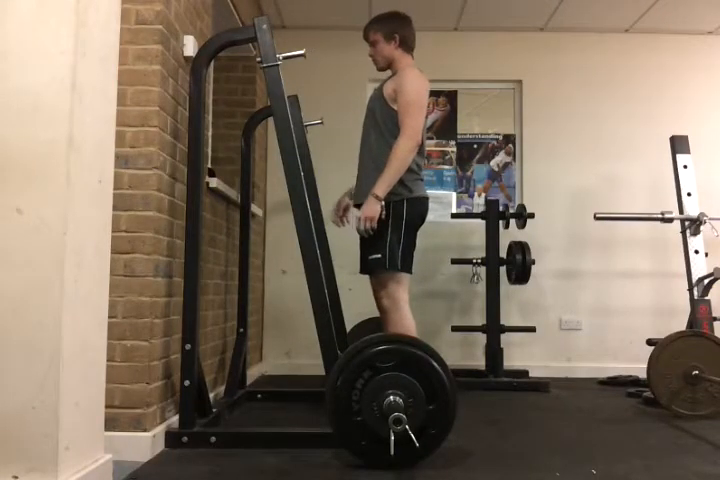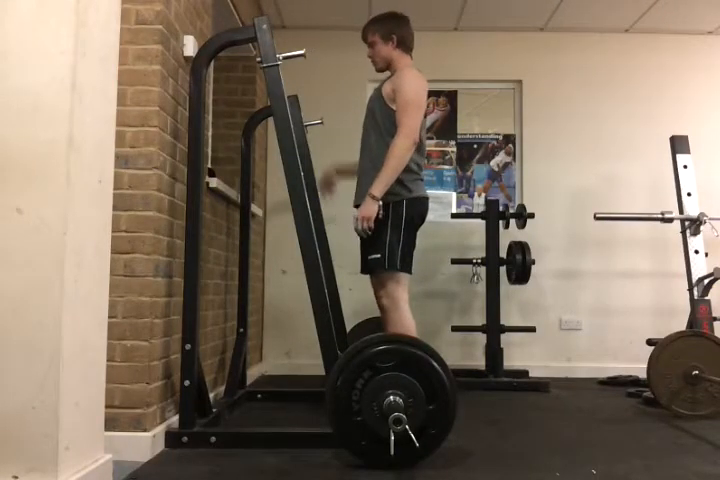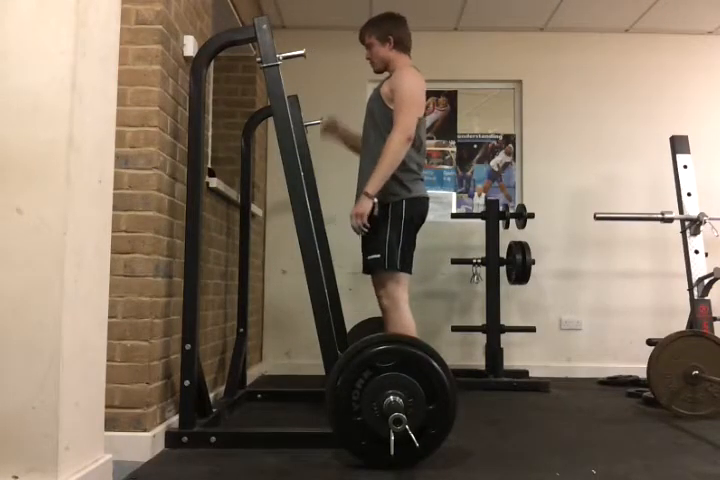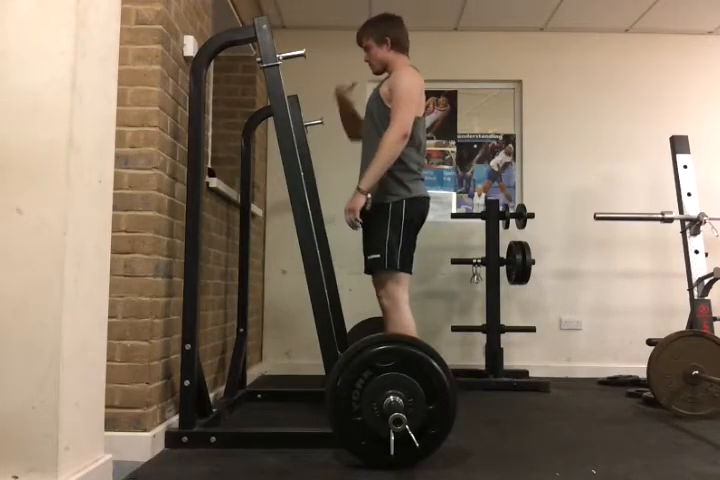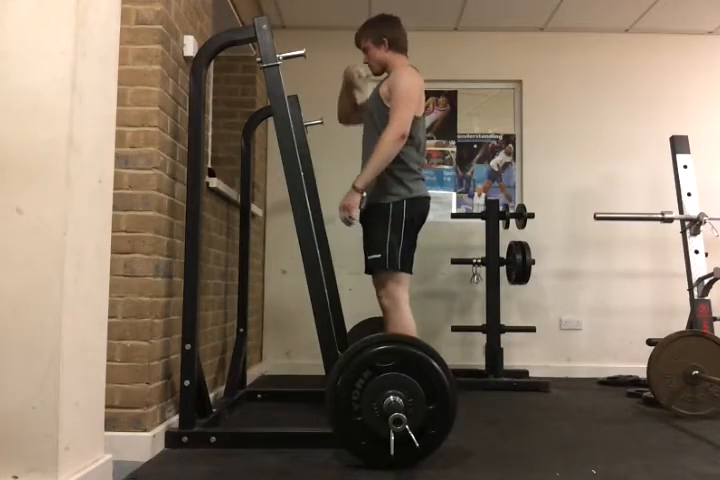
dt=0.1s
person 1, frame 1
left shoulder: (410, 78)
right shoulder: (393, 85)
left elbow: (410, 139)
left wrist: (376, 196)
right wrist: (352, 194)
left hip: (396, 201)
right hip: (384, 202)
left knee: (393, 295)
right knee: (386, 295)
person 1, frame 2
left shoulder: (408, 78)
right shoulder: (393, 85)
left elbow: (407, 139)
left wrist: (373, 197)
right wrist: (342, 171)
left hip: (397, 201)
right hip: (386, 202)
left knee: (393, 294)
right knee: (386, 294)
person 1, frame 3
left shoulder: (406, 78)
right shoulder: (393, 84)
left elbow: (402, 136)
left wrist: (368, 194)
right wrist: (340, 133)
left hip: (396, 201)
right hip: (386, 201)
left knee: (393, 293)
right knee: (387, 293)
person 1, frame 4
left shoulder: (405, 77)
right shoulder: (391, 85)
left elbow: (399, 134)
right elbow: (360, 133)
left wrist: (361, 190)
right wrist: (344, 103)
left hip: (398, 200)
right hip: (386, 201)
left knee: (393, 294)
right knee: (388, 294)
person 1, frame 5
left shoulder: (405, 77)
right shoulder: (391, 85)
left elbow: (397, 133)
right elbow: (347, 116)
left wrist: (357, 187)
right wrist: (347, 84)
left hip: (398, 200)
right hip: (387, 201)
left knee: (393, 293)
right knee: (388, 294)
